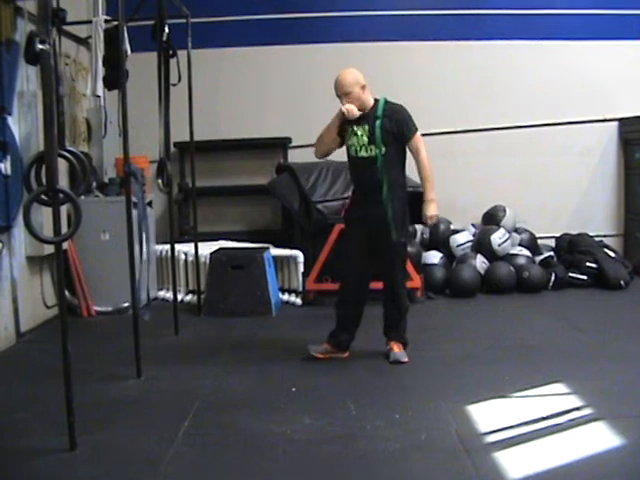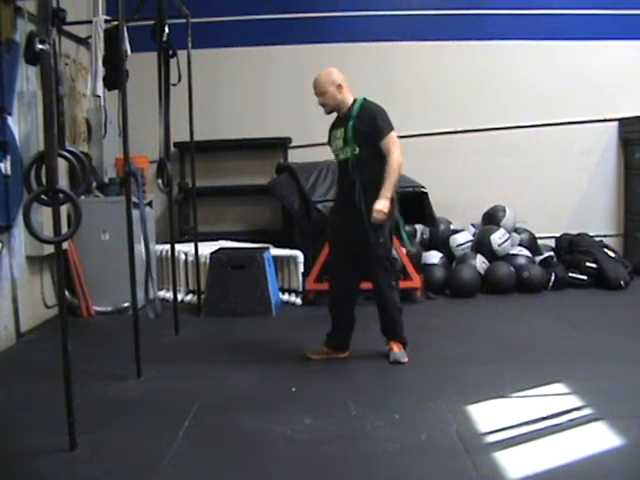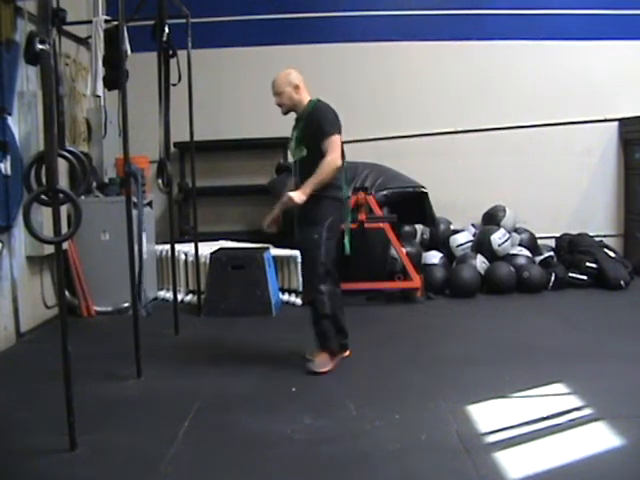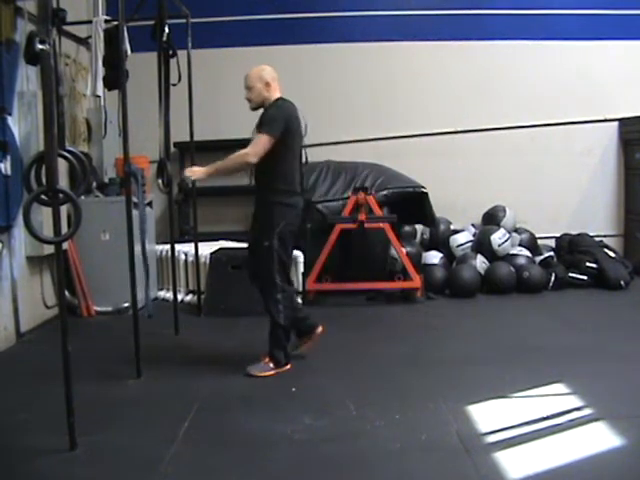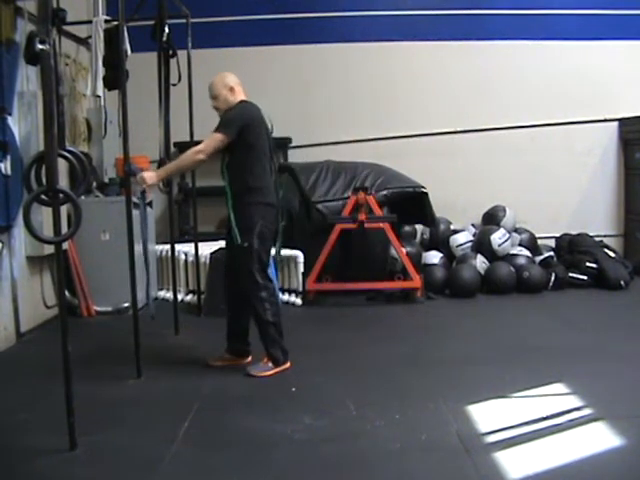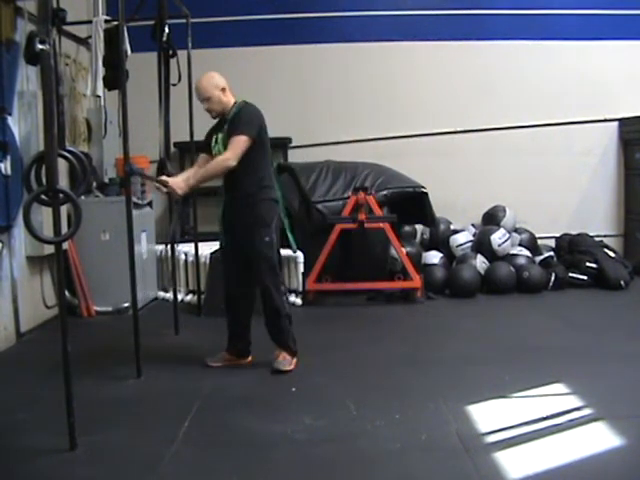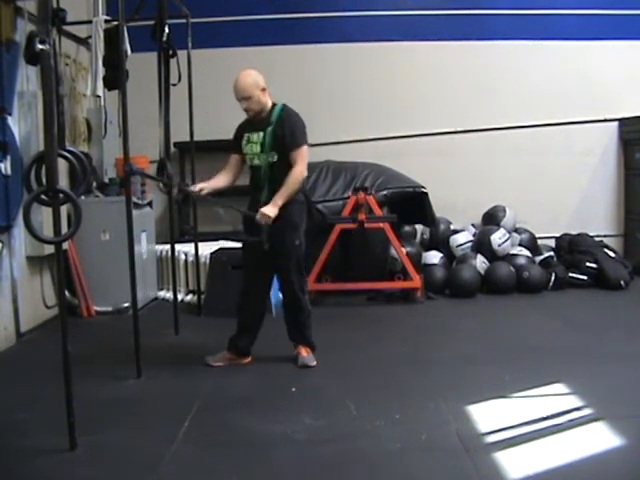
dt=0.5s
person 1, frame 1
left shoulder: (394, 113)
right shoulder: (347, 123)
left elbow: (420, 154)
right elbow: (320, 151)
left wrist: (430, 198)
right wrist: (339, 117)
left hip: (391, 209)
right hip: (359, 209)
left knee: (394, 276)
right knee: (352, 277)
left ankle: (396, 340)
right ankle: (340, 342)
person 1, frame 2
left shoulder: (370, 113)
right shoulder: (335, 126)
left elbow: (394, 155)
left wrist: (385, 197)
right wrist: (336, 209)
left hip: (372, 212)
right hip: (344, 211)
left knee: (382, 277)
right knee: (340, 279)
left ankle: (396, 341)
right ankle: (338, 343)
person 1, frame 3
left shoulder: (321, 113)
right shoulder: (301, 123)
left elbow: (334, 159)
left wrist: (304, 193)
right wrist: (279, 207)
left hip: (325, 205)
right hip: (308, 207)
left knee: (317, 274)
right knee: (323, 276)
left ankle: (329, 348)
right ankle: (338, 343)
person 1, frame 4
left shoulder: (277, 112)
right shoulder: (281, 113)
left elbow: (251, 156)
left wrist: (208, 171)
left hip: (279, 209)
right hip: (275, 206)
left knee: (273, 280)
right knee: (264, 274)
left ankle: (279, 357)
right ankle: (305, 327)
person 1, frame 5
left shoulder: (241, 114)
right shoulder: (248, 118)
left elbow: (201, 153)
left wrist: (159, 174)
right wrist: (230, 215)
left hip: (255, 212)
right hip: (247, 212)
left knee: (256, 282)
right knee: (235, 283)
left ankle: (277, 356)
right ankle: (238, 349)
person 1, frame 6
left shoulder: (247, 115)
right shoulder: (216, 130)
left elbow: (229, 160)
right elbow: (201, 169)
left wrist: (187, 182)
right wrist: (176, 181)
left hip: (260, 210)
right hip: (233, 211)
left knee: (268, 281)
right knee: (235, 284)
left ankle: (286, 349)
right ankle: (238, 349)
person 1, frame 7
left shoulder: (288, 120)
right shoulder: (244, 129)
left elbow: (300, 169)
right elbow: (231, 172)
left wrist: (276, 205)
right wrist: (207, 185)
left hip: (287, 212)
right hip: (257, 213)
left knee: (293, 283)
right knee: (251, 284)
left ankle: (304, 345)
right ankle: (240, 349)
